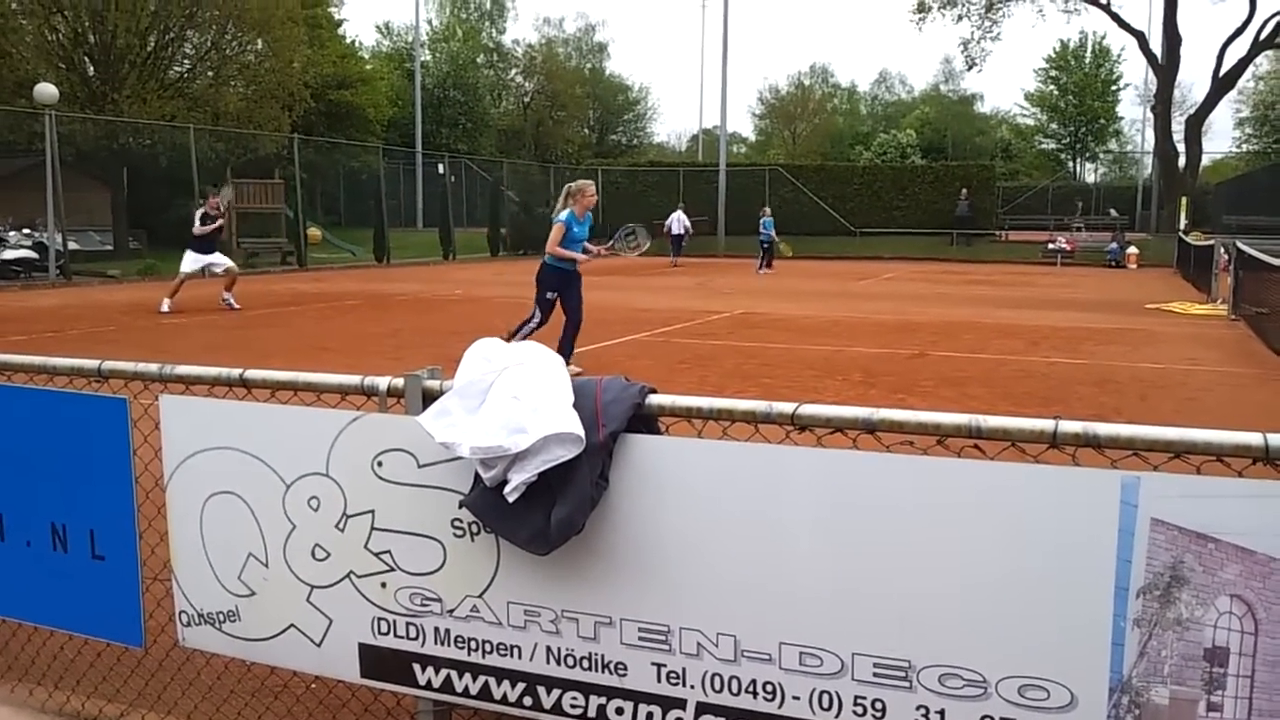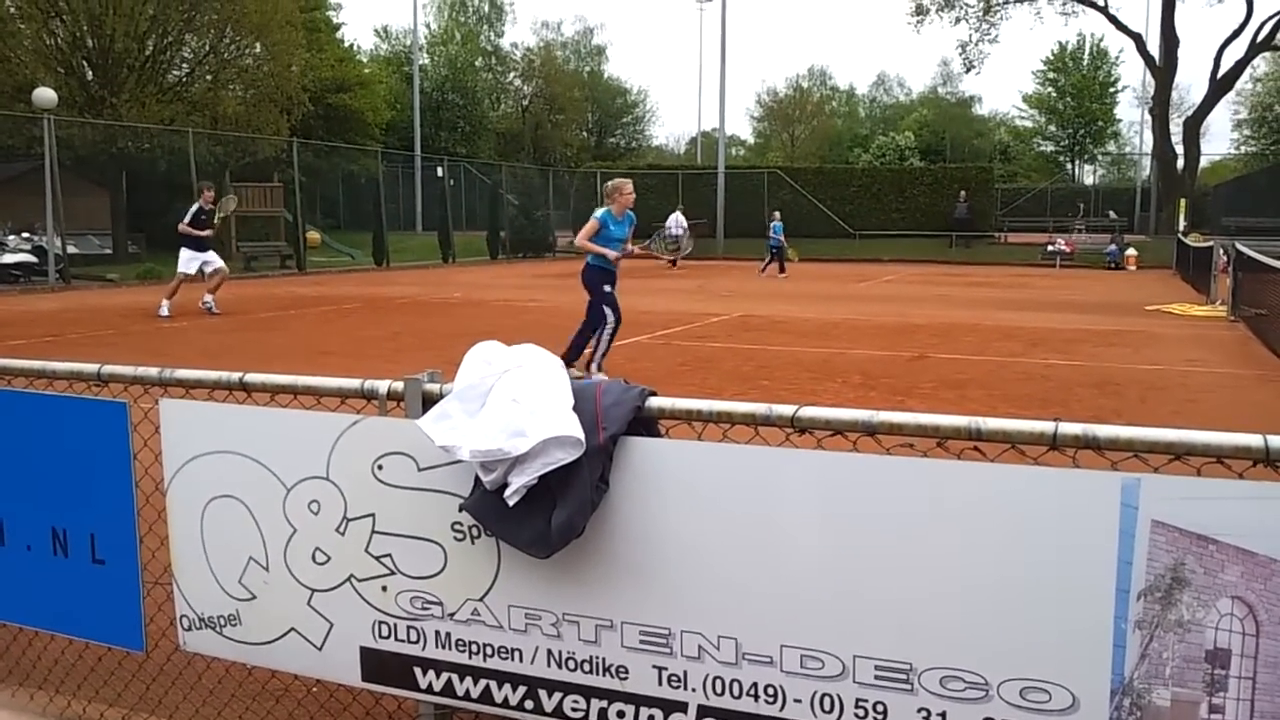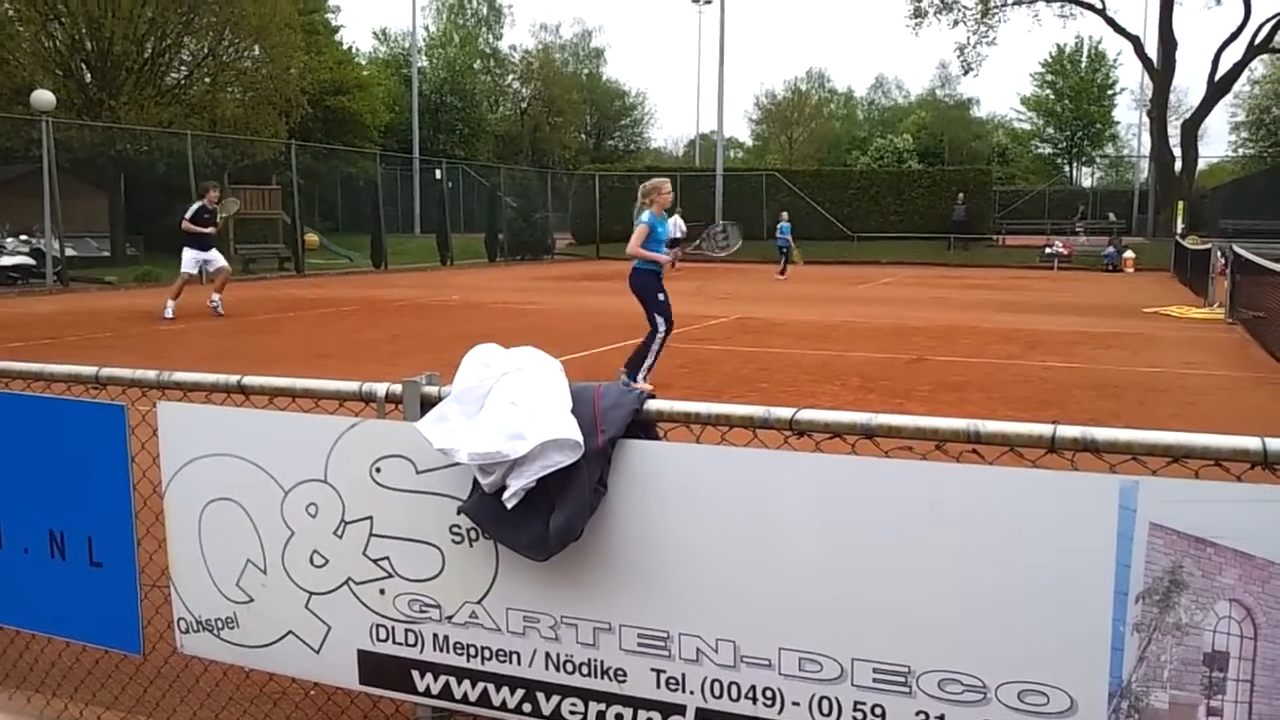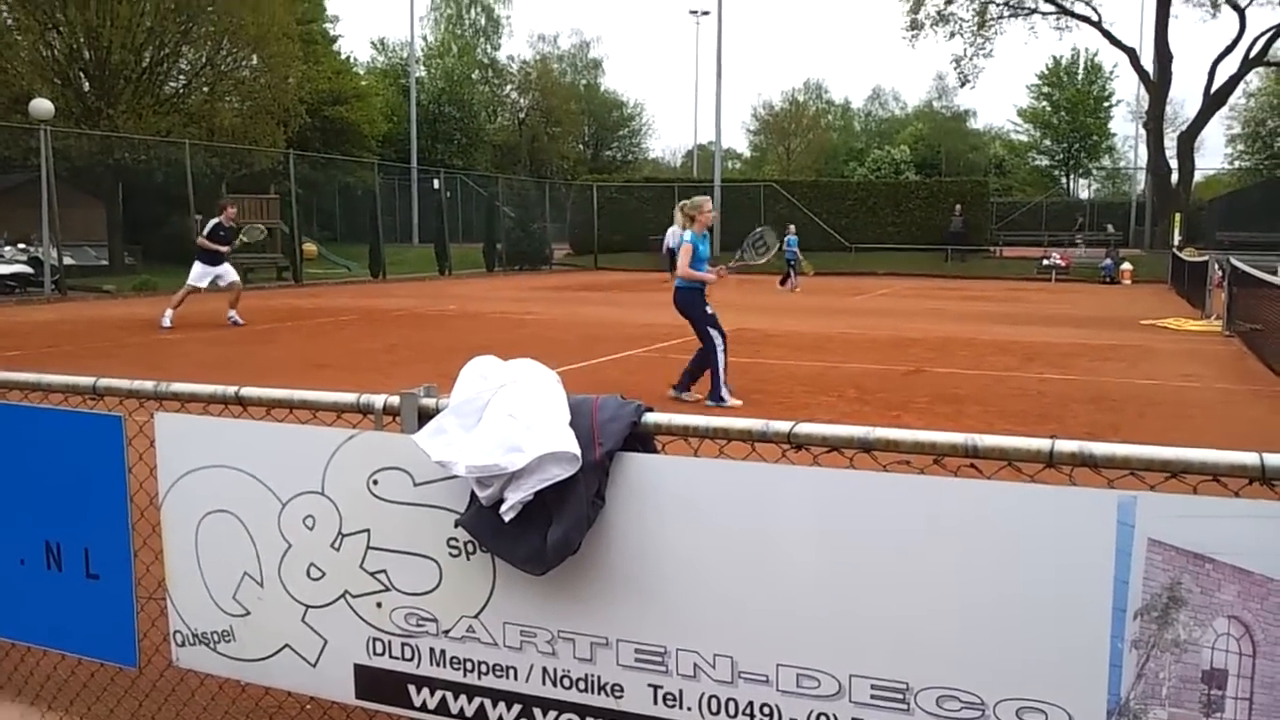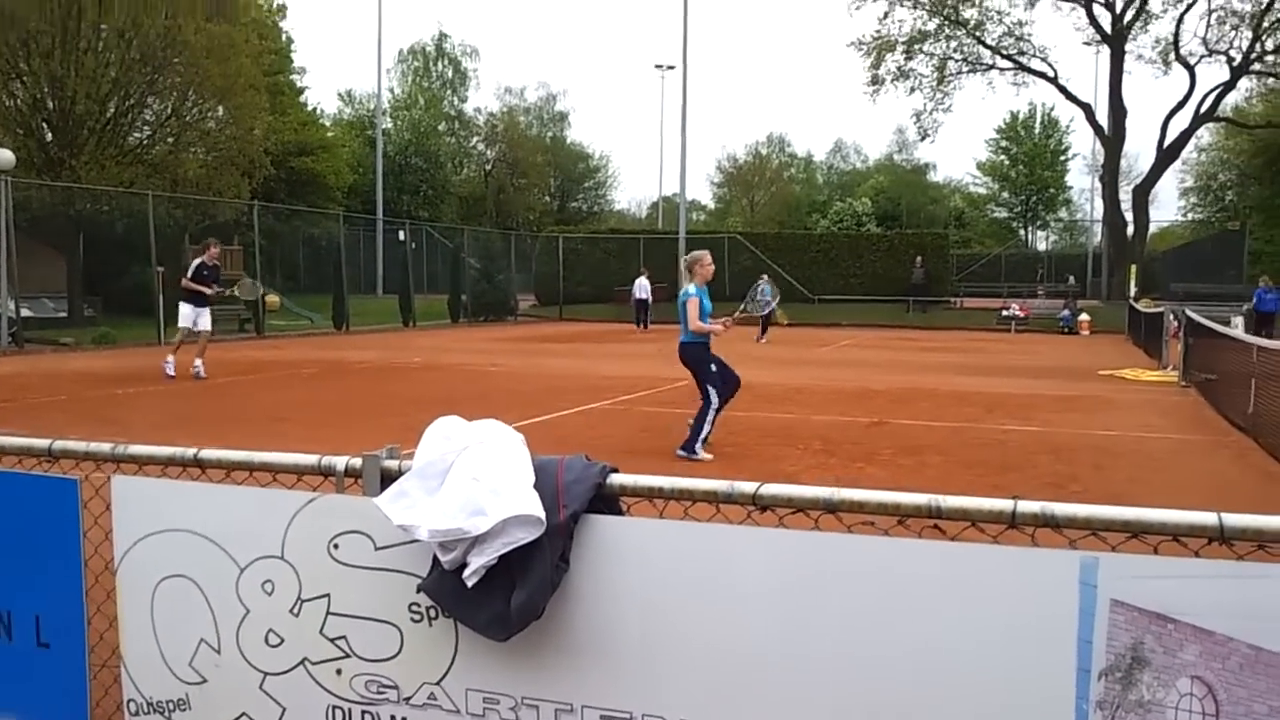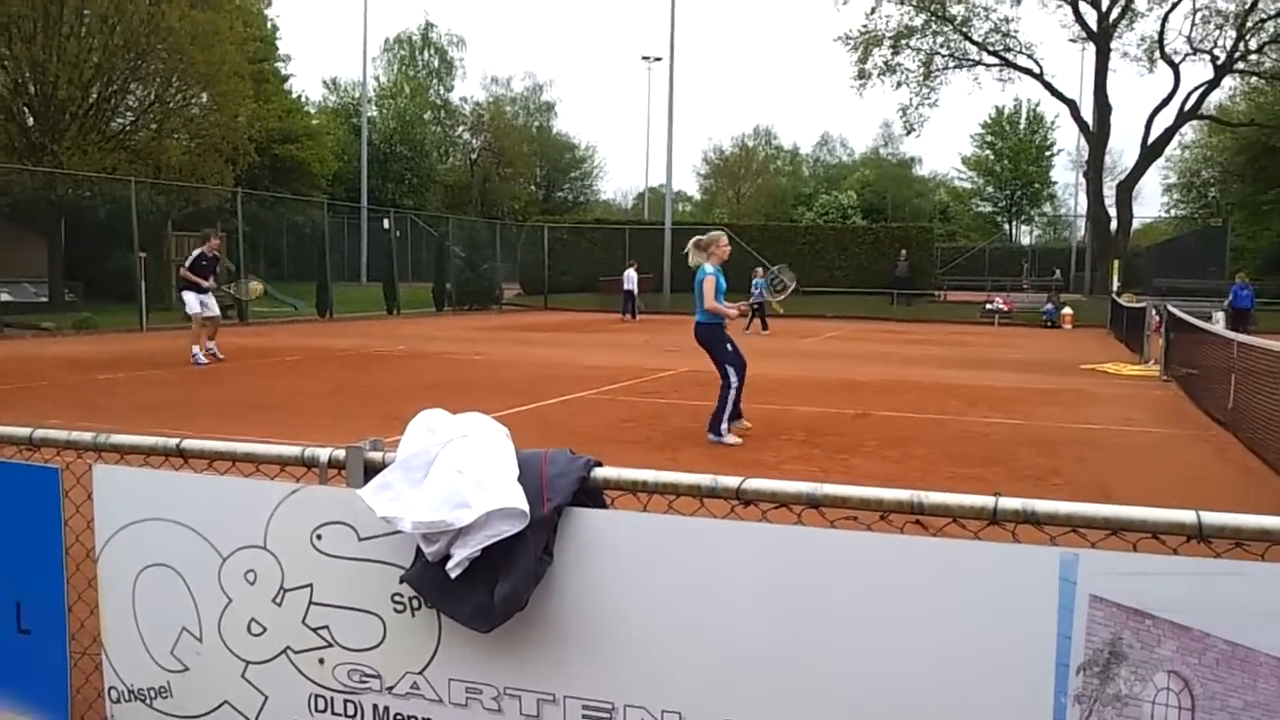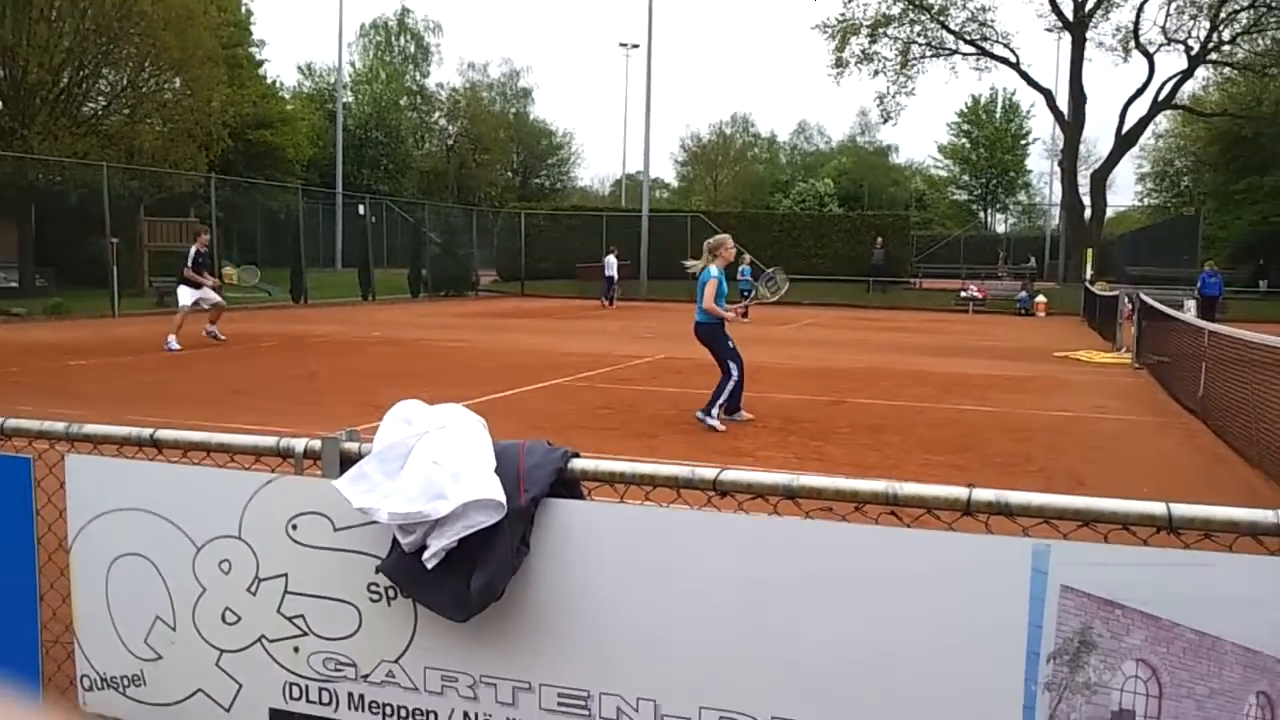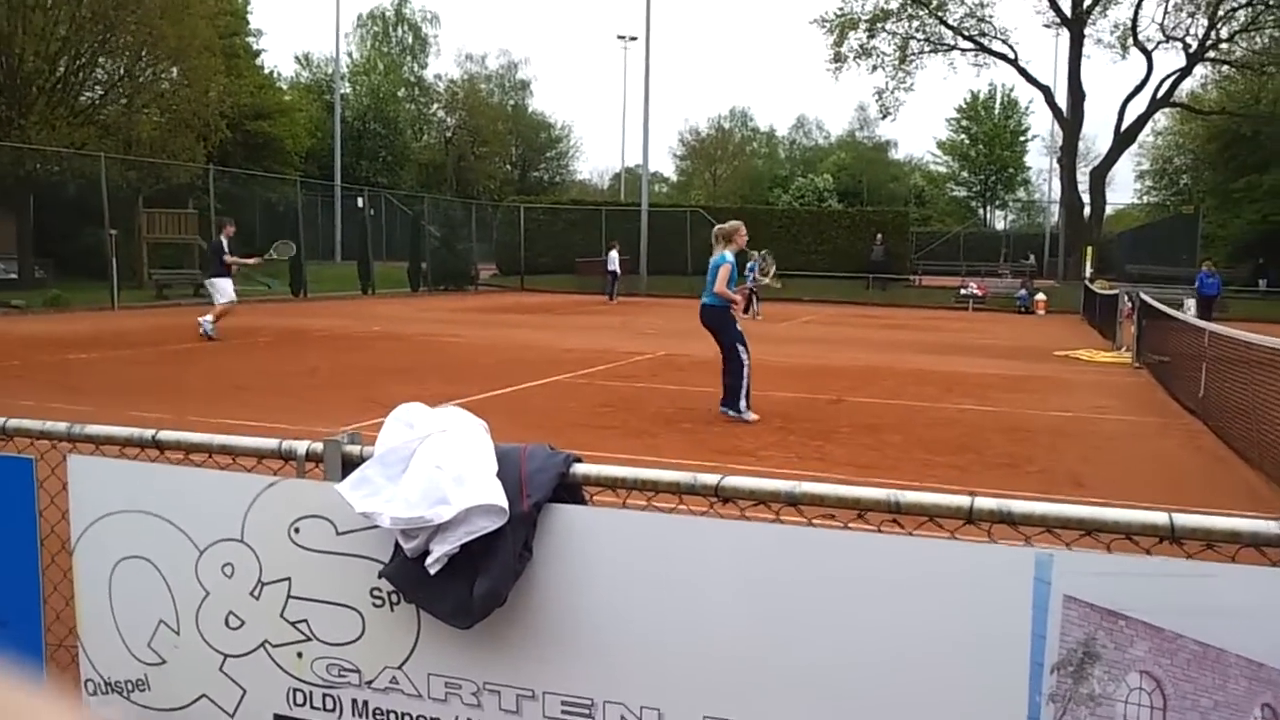
dt=0.2s
person 1, frame 1
left shoulder: (587, 218)
right shoulder: (564, 218)
right elbow: (550, 247)
left wrist: (593, 249)
right wrist: (575, 255)
left hip: (570, 274)
right hip: (551, 273)
left knee: (575, 318)
right knee: (540, 318)
left ankle: (563, 362)
right ankle: (509, 345)
person 1, frame 2
left shoulder: (630, 218)
right shoulder: (602, 216)
right elbow: (579, 241)
left wrist: (633, 250)
right wrist: (606, 252)
left hip: (609, 274)
right hip: (595, 272)
left knee: (593, 321)
right knee: (611, 320)
left ankle: (567, 362)
right ankle: (594, 368)
person 1, frame 3
left shoulder: (662, 218)
right shoulder: (646, 219)
right elbow: (632, 250)
left wrist: (669, 253)
right wrist: (658, 257)
left hip: (653, 277)
right hip: (643, 277)
left knee: (663, 326)
right knee: (661, 327)
left ankle: (633, 371)
right ankle: (633, 376)
person 1, frame 4
left shoulder: (704, 237)
right shoulder: (688, 238)
right elbow: (681, 272)
left wrist: (714, 271)
right wrist: (708, 277)
left hip: (696, 296)
right hip: (687, 296)
left knee: (712, 345)
right knee: (717, 342)
left ankle: (681, 388)
right ankle: (719, 396)
person 1, frame 5
left shoulder: (702, 289)
right shoulder: (691, 293)
right elbow: (693, 326)
left wrist: (719, 322)
right wrist: (715, 329)
left hip: (700, 349)
right hip: (693, 350)
left knee: (732, 382)
right knee: (713, 399)
left ankle: (701, 421)
right ankle: (691, 447)
person 1, frame 6
left shoulder: (714, 270)
right shoulder: (709, 272)
right elbow: (709, 304)
left wrist: (732, 307)
right wrist: (729, 312)
left hip: (713, 328)
right hip: (709, 330)
left knee: (739, 367)
right knee: (731, 378)
left ankle: (733, 418)
right ankle: (719, 431)
person 1, frame 7
left shoulder: (715, 271)
right shoulder: (714, 274)
right elbow: (707, 305)
left wrist: (729, 309)
right wrist: (726, 316)
left hip: (708, 327)
right hip: (710, 328)
left knee: (736, 367)
right knee: (733, 373)
left ankle: (733, 410)
right ankle: (708, 413)
person 1, frame 8
left shoulder: (719, 256)
right shoulder: (728, 258)
right elbow: (719, 289)
left wrist: (734, 293)
right wrist: (735, 299)
left hip: (708, 311)
right hip: (718, 312)
left knee: (730, 356)
right knee: (741, 358)
left ankle: (729, 402)
right ankle: (739, 408)
